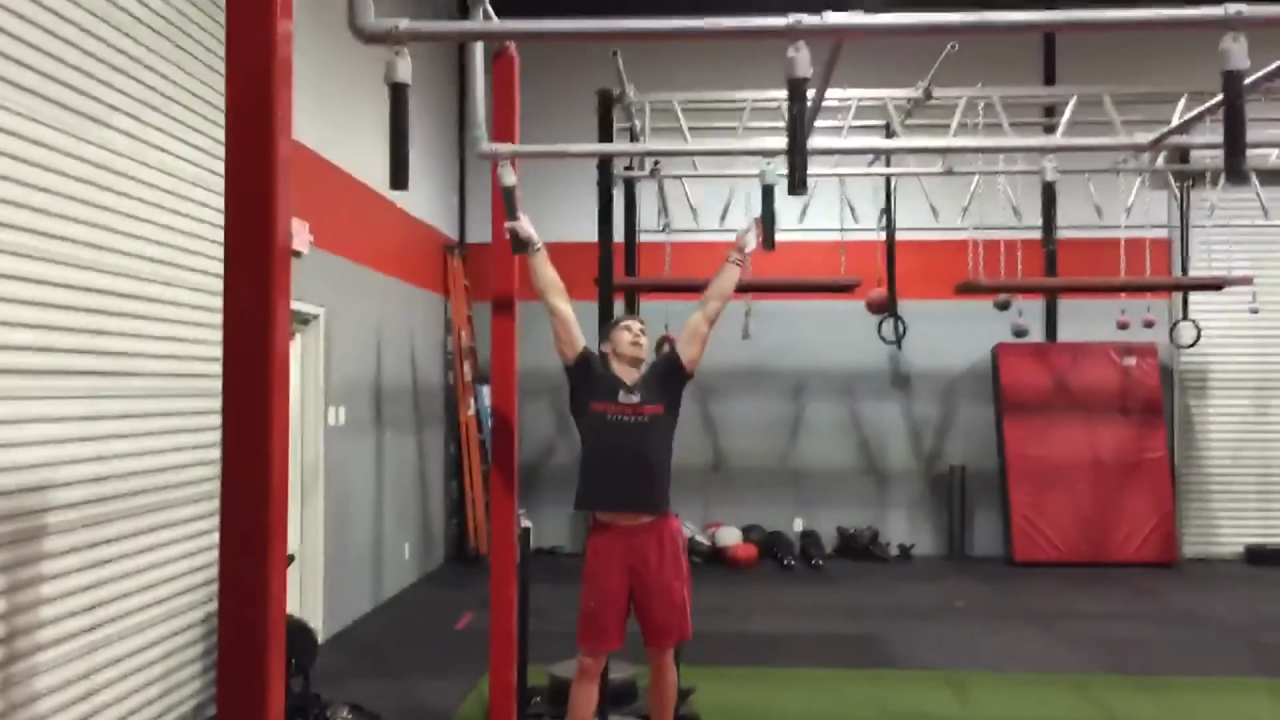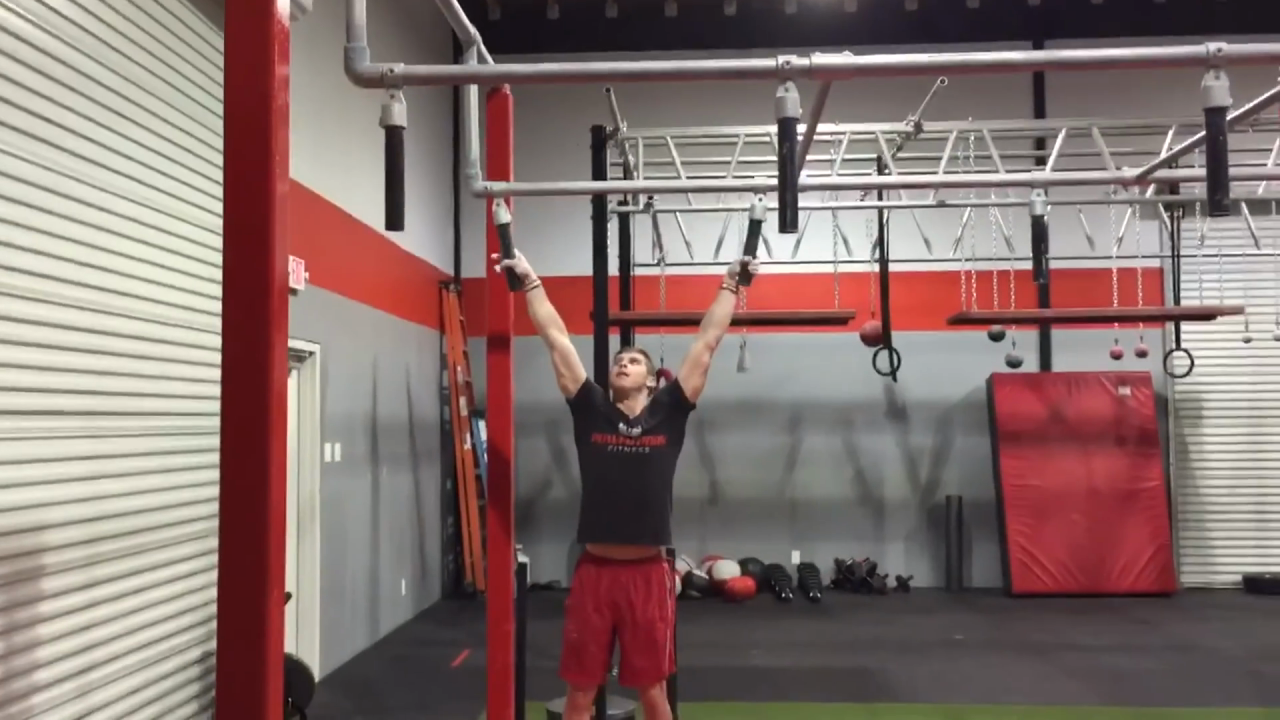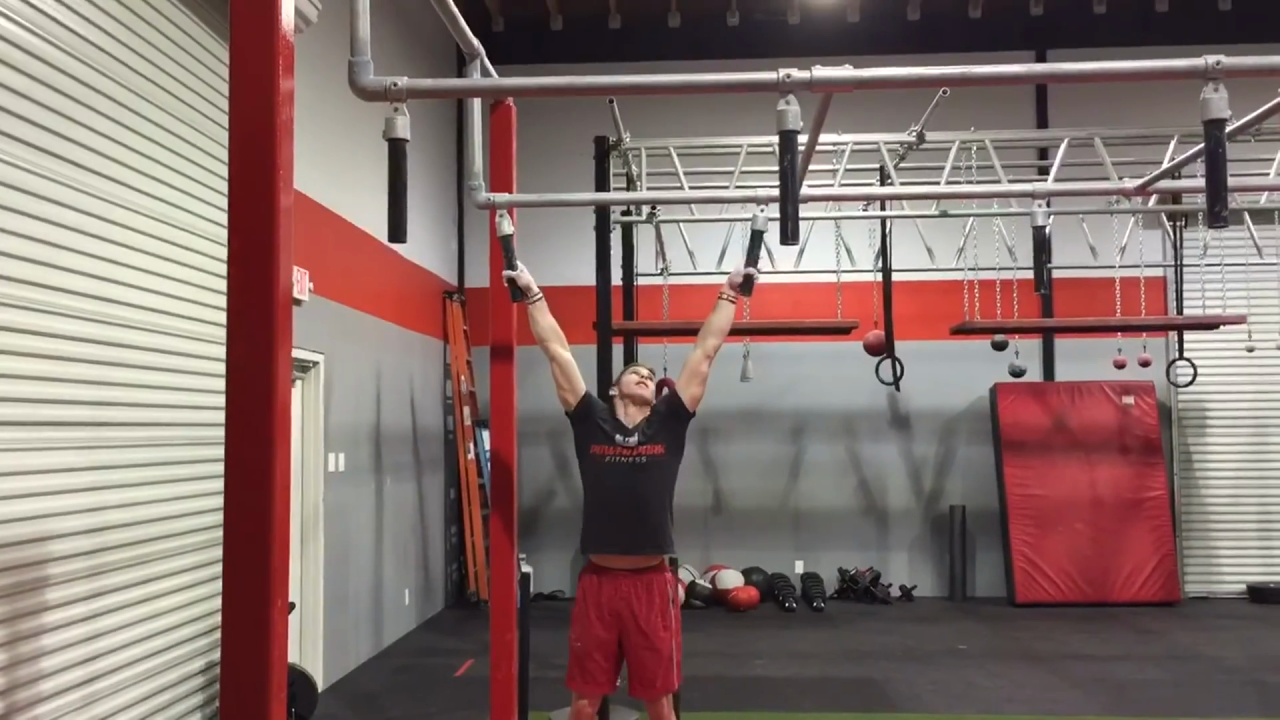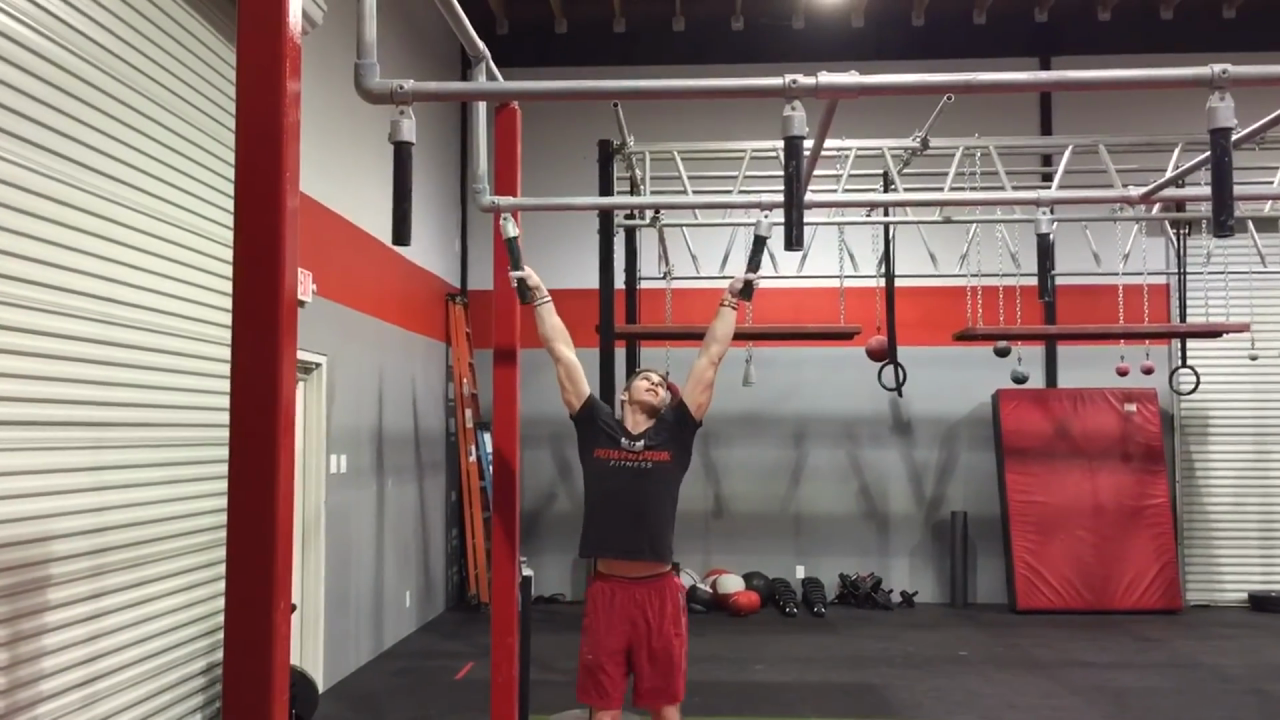
dt=1s
person 1, frame 1
left shoulder: (665, 380)
right shoulder: (589, 379)
left elbow: (706, 313)
right elbow: (559, 307)
left wrist: (739, 254)
right wrist: (534, 245)
left hip: (658, 538)
right hip: (607, 538)
left knee: (662, 655)
right knee: (590, 660)
person 1, frame 2
left shoulder: (669, 412)
right shoulder: (590, 410)
left elbow: (706, 341)
right elbow: (558, 341)
left wrist: (730, 283)
right wrist: (530, 279)
left hip: (647, 572)
right hip: (594, 571)
person 1, frame 3
left shoulder: (669, 425)
right shoulder: (591, 422)
left elbow: (705, 351)
right elbow: (557, 351)
left wrist: (729, 293)
right wrist: (532, 292)
left hip: (650, 583)
right hip: (597, 582)
person 1, frame 4
left shoulder: (675, 432)
right shoulder: (596, 427)
left elbow: (710, 357)
right elbow: (562, 354)
left wrist: (730, 300)
right wrist: (539, 293)
left hip: (659, 591)
right hip: (607, 590)
